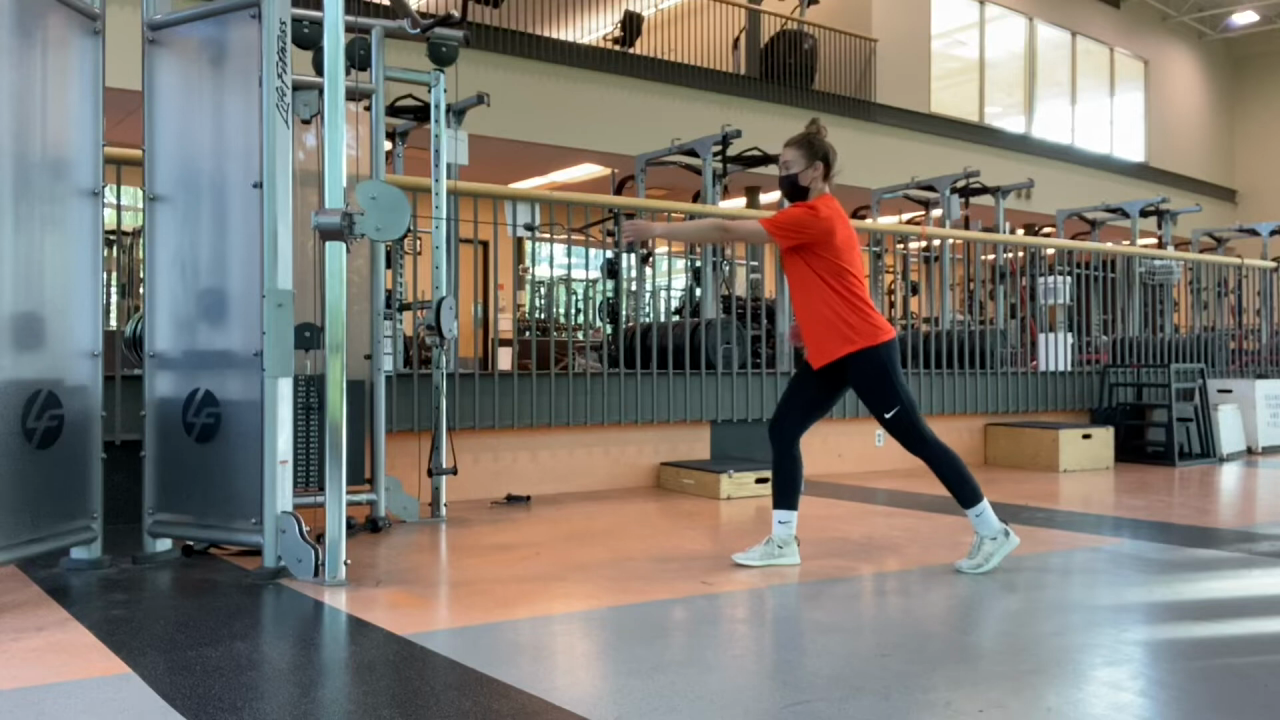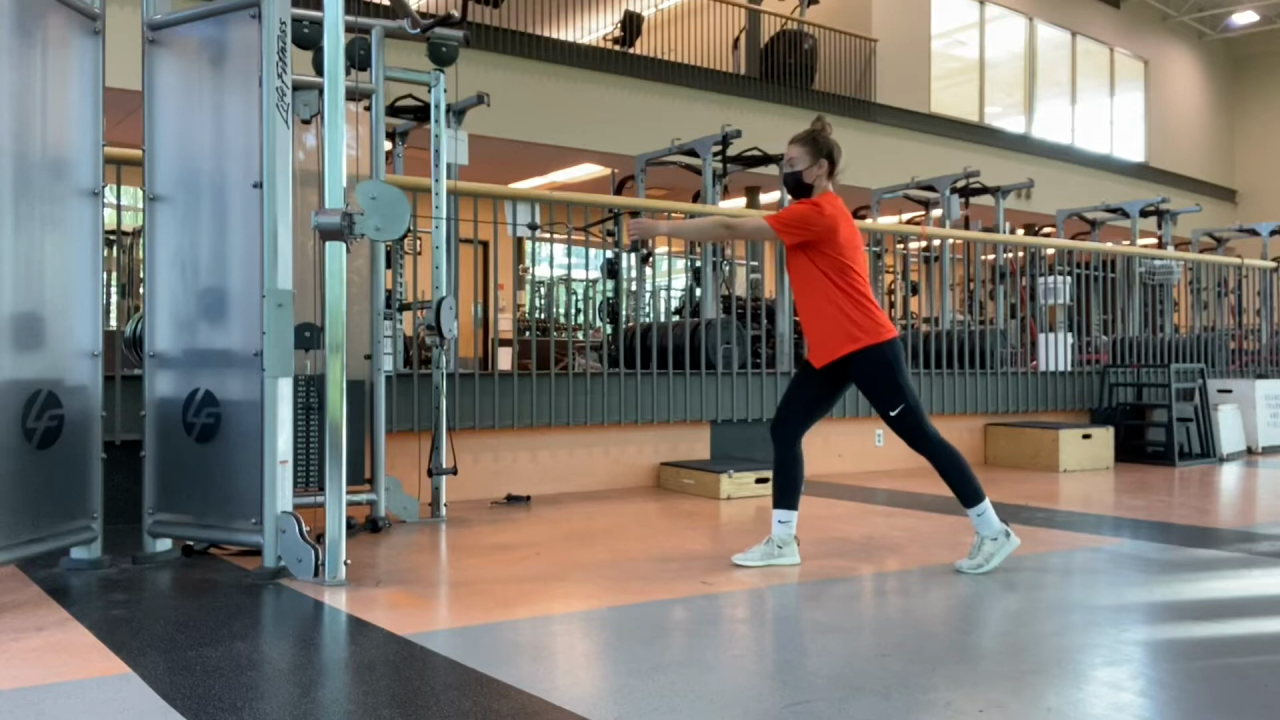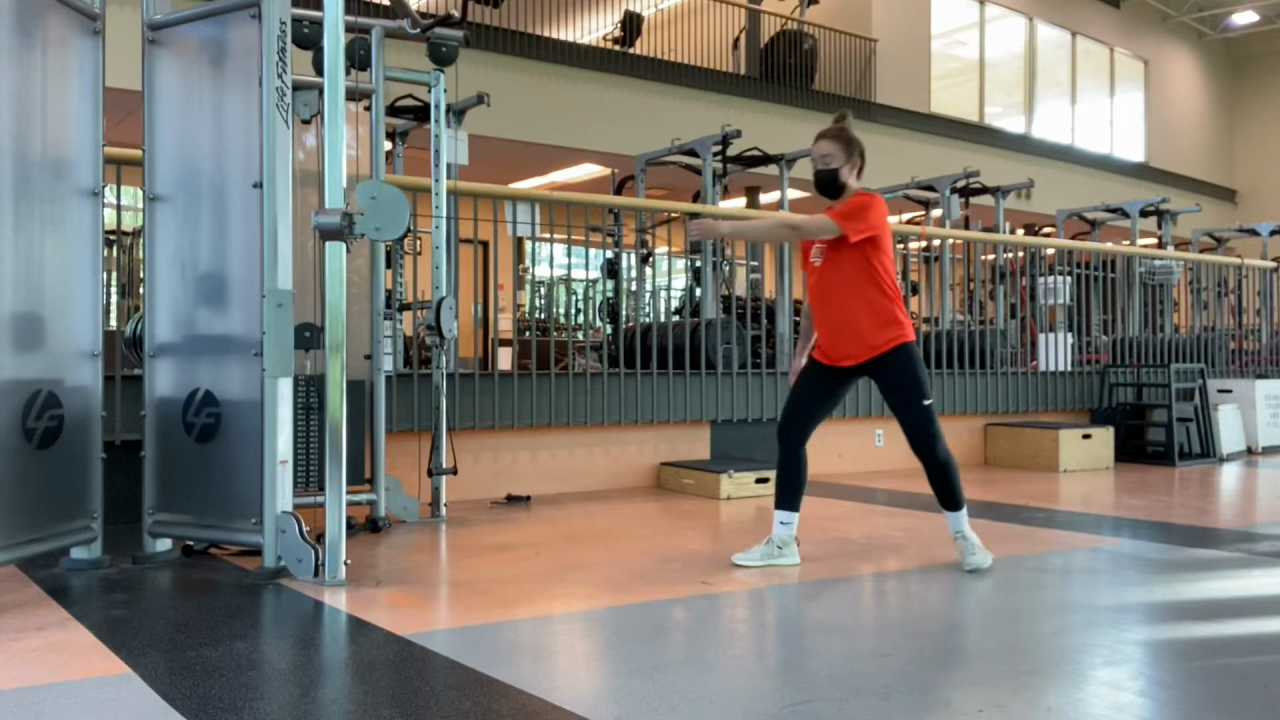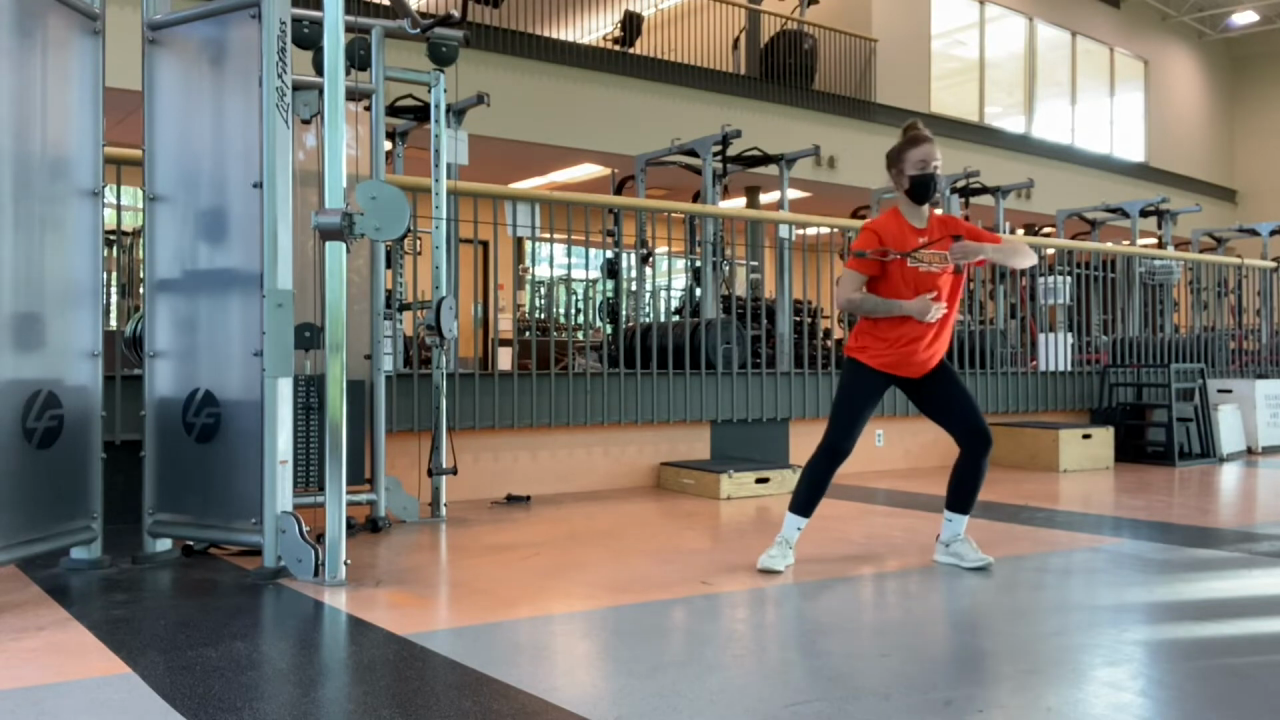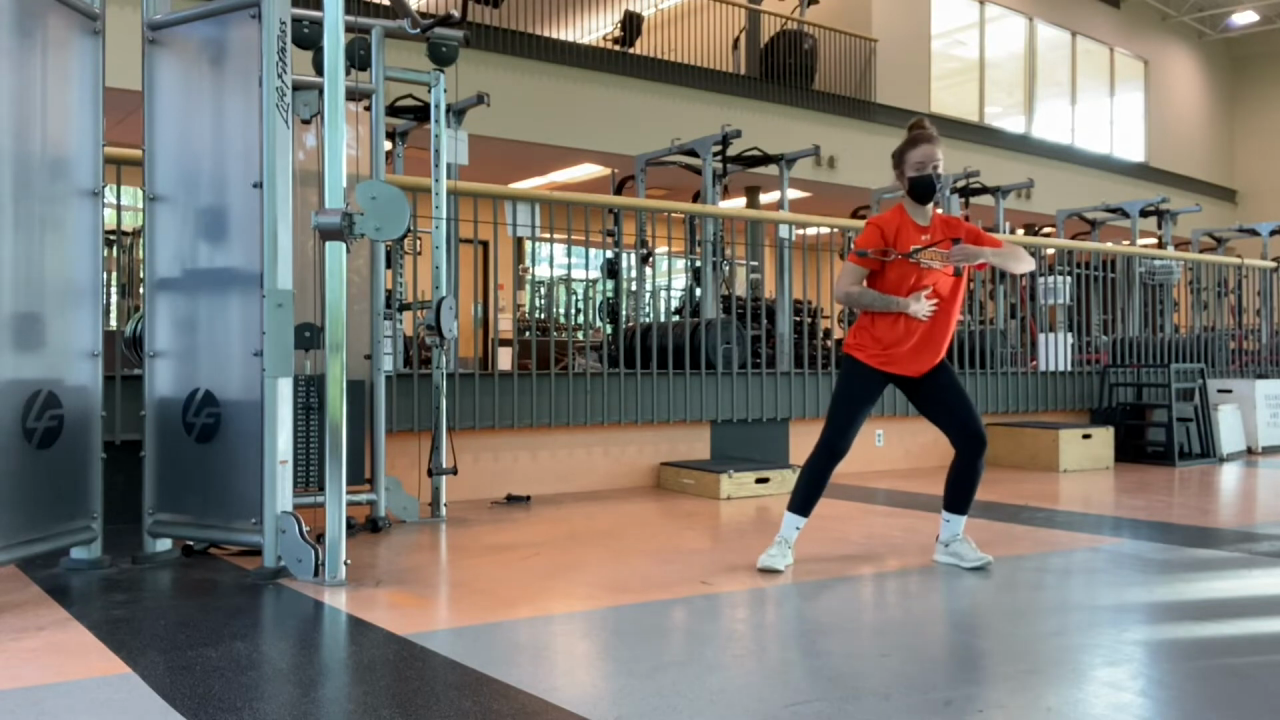
dt=0.5s
person 1, frame 1
left shoulder: (814, 216)
right shoulder: (813, 216)
left elbow: (728, 231)
left wrist: (656, 229)
right wrist: (807, 323)
left hip: (865, 350)
right hip: (831, 354)
left knee: (917, 439)
right knee: (782, 431)
left ankle: (992, 531)
right ankle: (783, 541)
person 1, frame 2
left shoulder: (818, 212)
right shoulder: (815, 215)
left elbow: (732, 228)
left wrist: (662, 226)
left hip: (869, 348)
right hip: (831, 353)
left knee: (921, 437)
right knee: (784, 431)
left ankle: (993, 531)
right ankle: (782, 541)
person 1, frame 3
left shoulder: (868, 207)
right shoulder: (819, 229)
left elbow: (798, 228)
left wrist: (723, 228)
right wrist: (801, 350)
left hip: (889, 347)
right hip: (831, 353)
left knee: (928, 443)
right knee: (790, 432)
left ankle: (962, 534)
right ankle: (783, 541)
person 1, frame 4
left shoulder: (955, 230)
right shoulder: (878, 232)
left elbow: (1027, 257)
right elbow: (846, 299)
left wrist: (984, 249)
right wrist: (909, 308)
left hip: (928, 363)
right hip: (871, 360)
left knee: (978, 439)
right knee: (836, 446)
left ankle: (951, 539)
right ankle: (785, 541)
person 1, frame 5
left shoulder: (958, 231)
right shoulder: (883, 227)
left elbow: (1025, 262)
right elbow: (844, 291)
left wrist: (984, 254)
right wrist: (902, 304)
left hip: (927, 362)
right hip: (870, 357)
left knee: (973, 440)
right knee: (833, 445)
left ankle: (950, 540)
right ankle: (784, 541)
